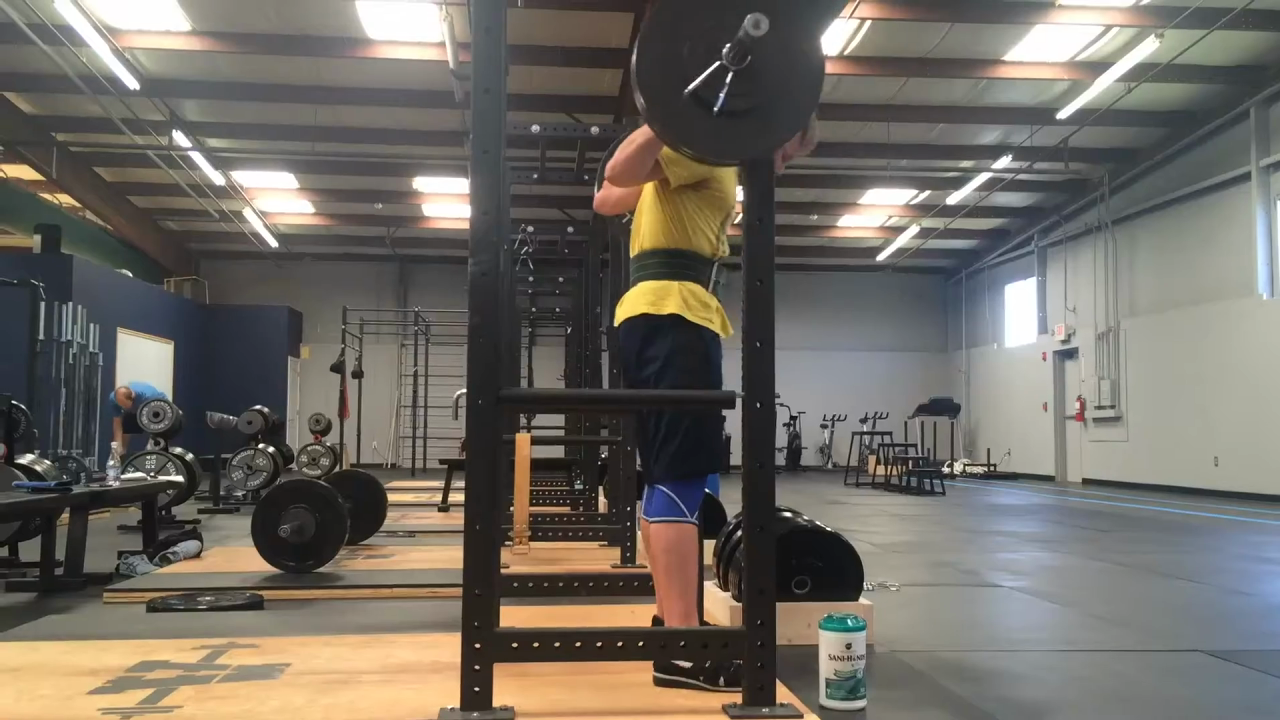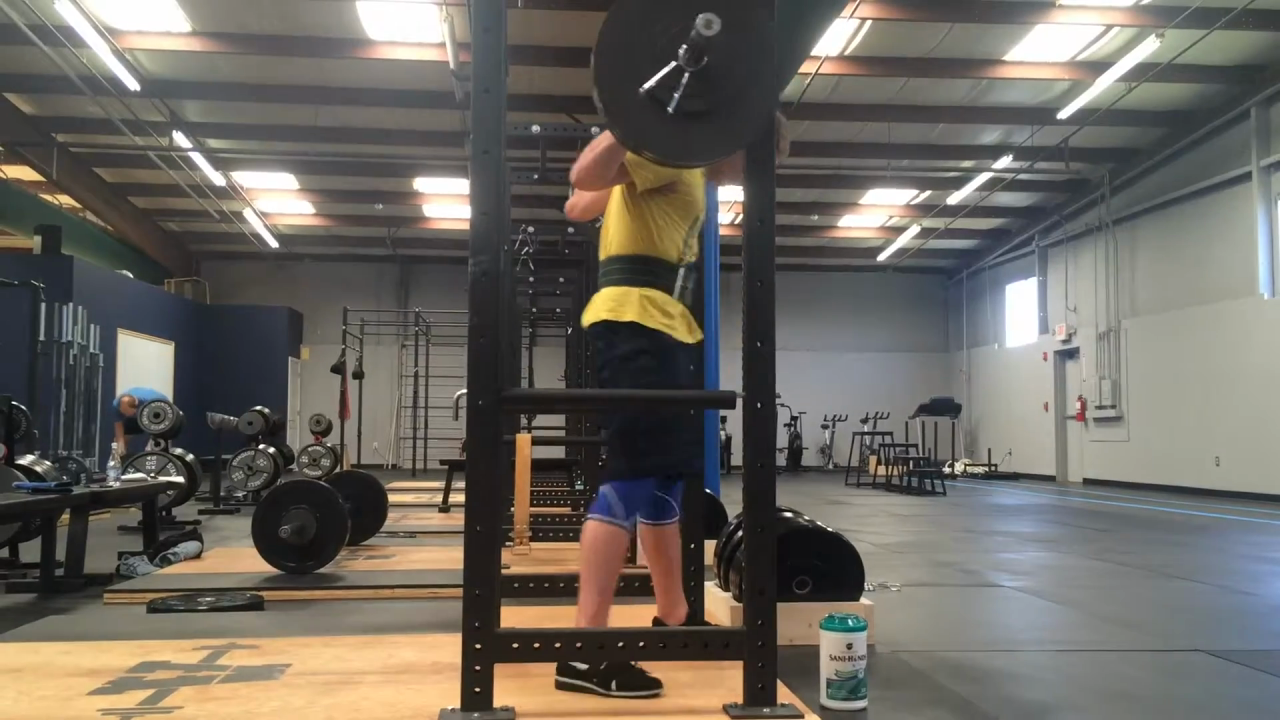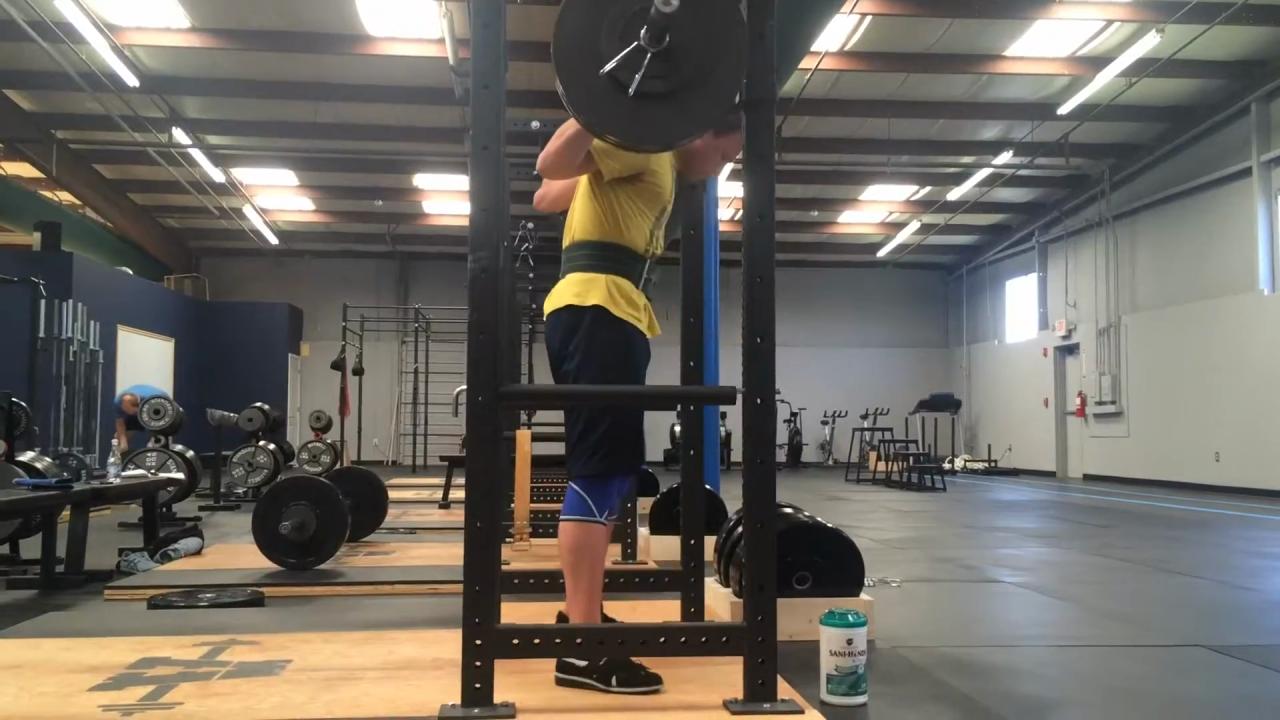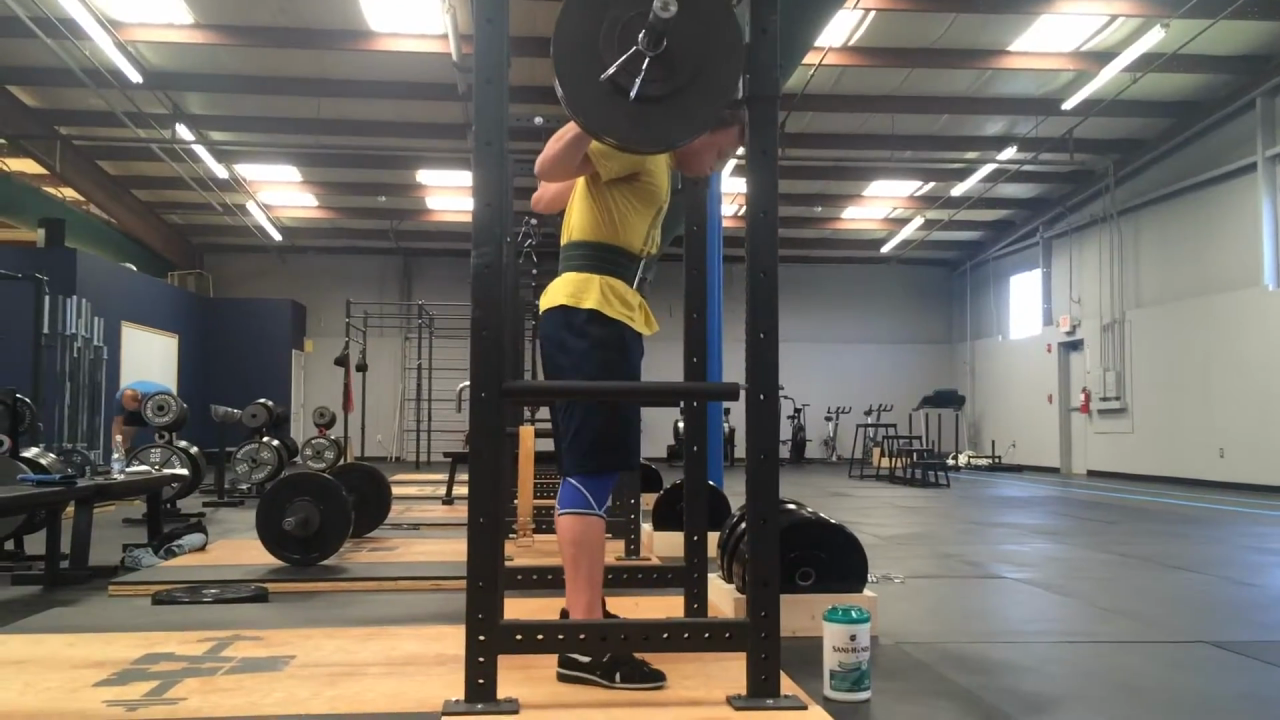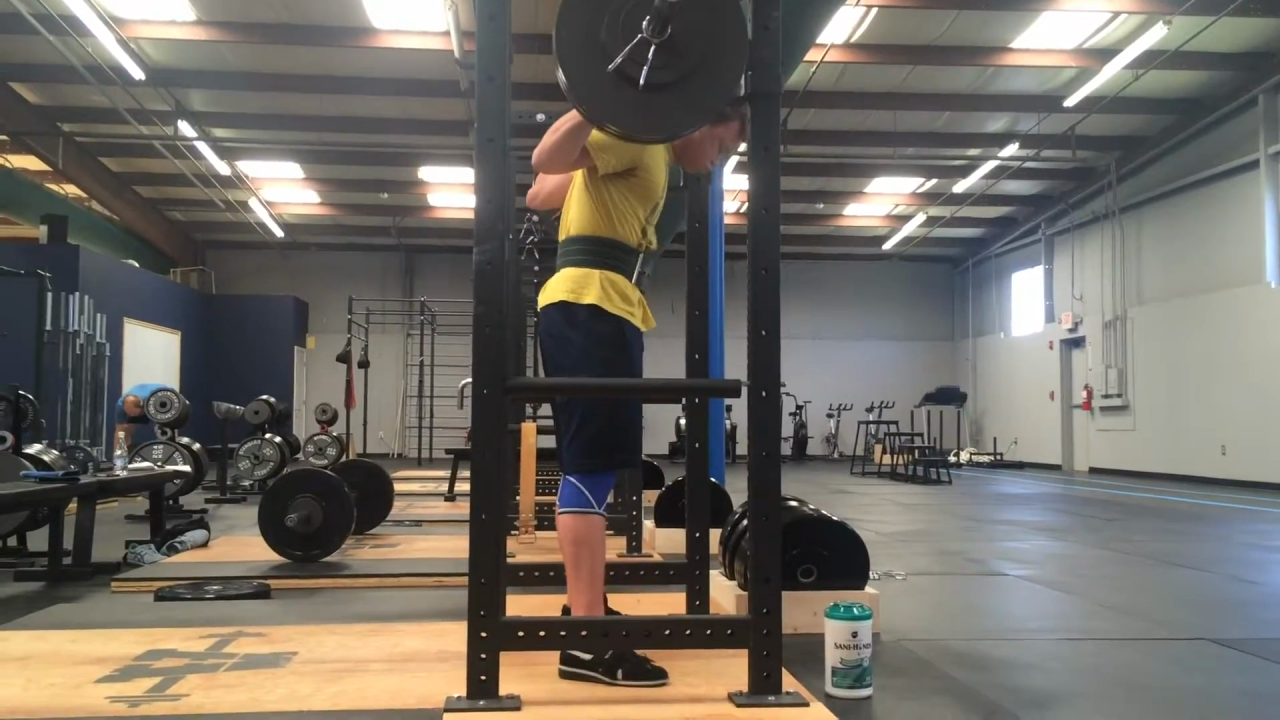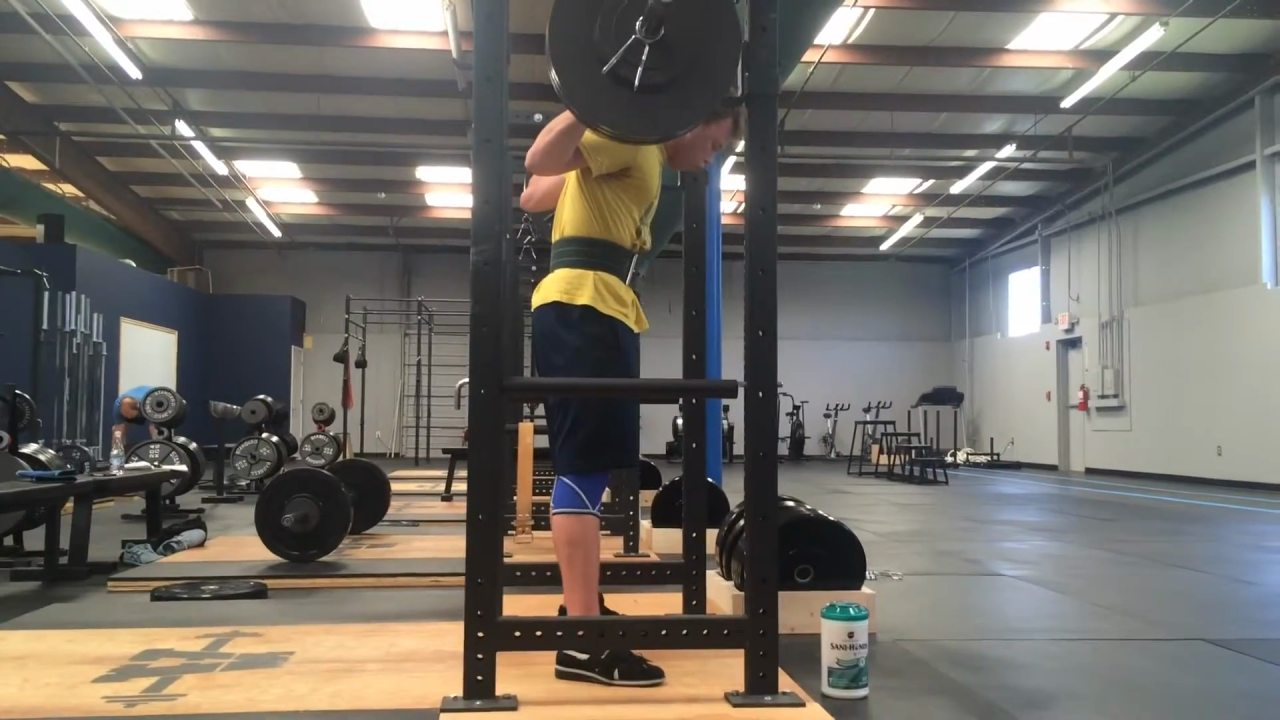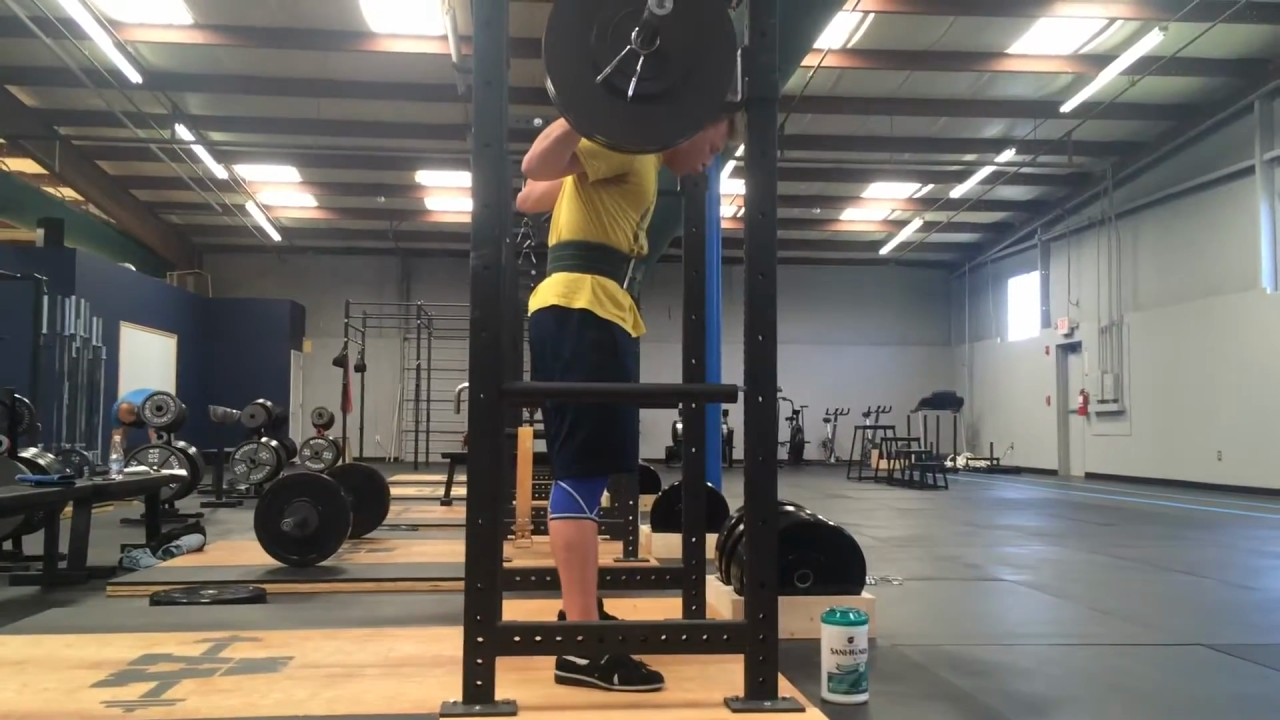
dt=0.4s
person 1, frame 1
left shoulder: (698, 161)
left elbow: (607, 198)
right elbow: (618, 173)
left hip: (654, 320)
right hip: (672, 318)
left knee: (667, 478)
right knee: (681, 478)
left ankle: (672, 619)
person 1, frame 2
left shoulder: (675, 170)
left elbow: (578, 206)
right elbow: (584, 176)
left hip: (649, 328)
right hip: (635, 324)
left knee: (663, 479)
right knee: (631, 482)
left ankle: (674, 617)
person 1, frame 3
left shoulder: (649, 162)
left elbow: (546, 196)
right elbow: (551, 163)
left hip: (602, 317)
right hip: (597, 313)
left knee: (612, 469)
right knee: (598, 474)
left ankle: (581, 611)
right ankle: (582, 650)
person 1, frame 4
left shoulder: (643, 160)
left elbow: (544, 199)
right elbow: (548, 168)
left hip: (591, 316)
right hip: (591, 313)
left knee: (590, 469)
right knee: (592, 469)
left ankle: (581, 611)
right ankle: (585, 644)
person 1, frame 5
left shoulder: (640, 155)
right shoulder: (640, 133)
left elbow: (540, 196)
right elbow: (546, 159)
left hip: (590, 311)
right hip: (590, 308)
left knee: (591, 466)
right knee: (592, 466)
left ankle: (585, 609)
right ankle: (587, 641)
person 1, frame 6
left shoulder: (633, 154)
left elbow: (533, 196)
right elbow: (541, 159)
left hip: (585, 311)
right hip: (583, 308)
left knee: (586, 466)
right knee: (585, 467)
left ankle: (582, 608)
right ankle: (583, 642)
person 1, frame 7
left shoulder: (631, 159)
left elbow: (530, 198)
right elbow: (536, 165)
left hip: (581, 313)
right hip: (582, 311)
left knee: (584, 471)
right knee: (583, 472)
left ankle: (581, 613)
right ankle: (583, 647)
